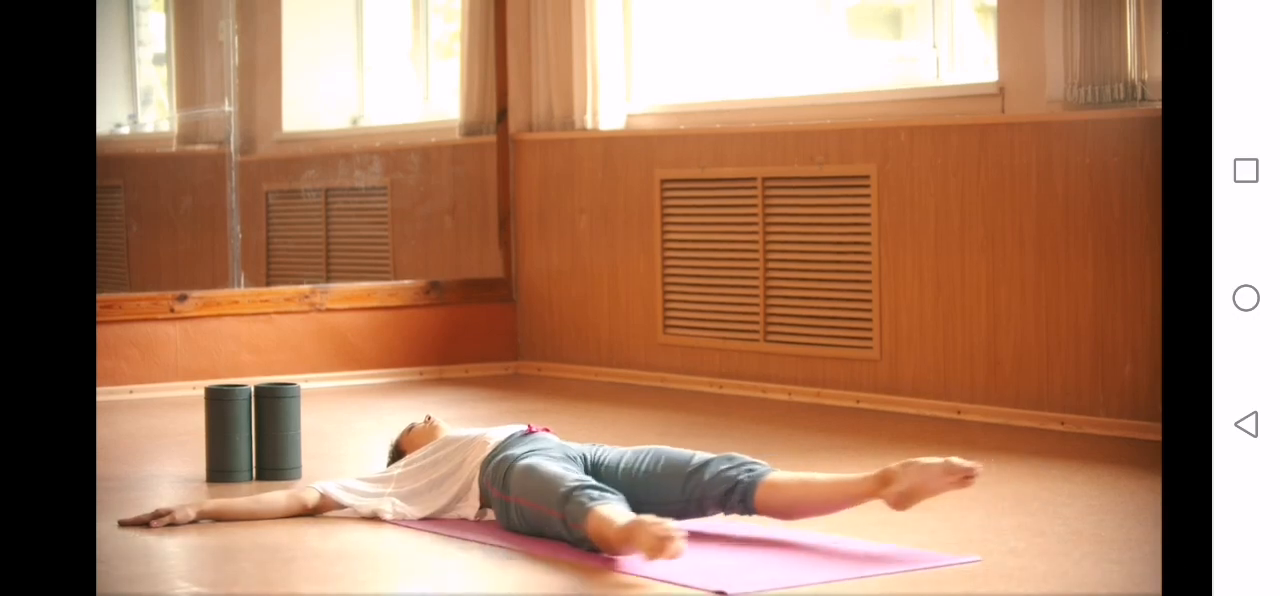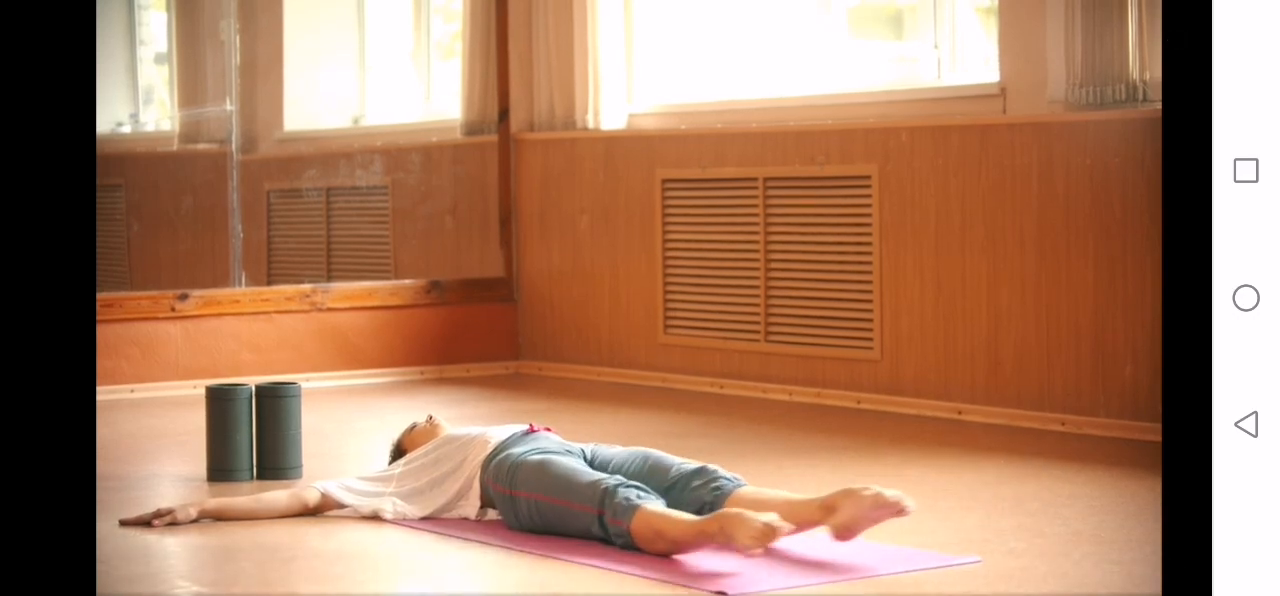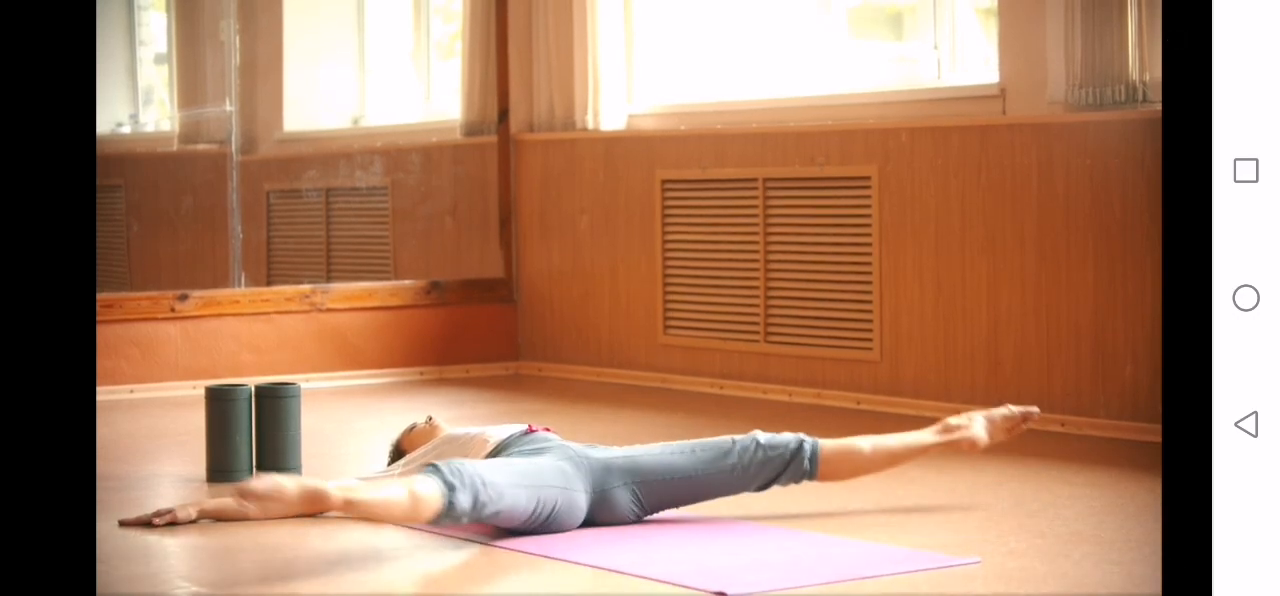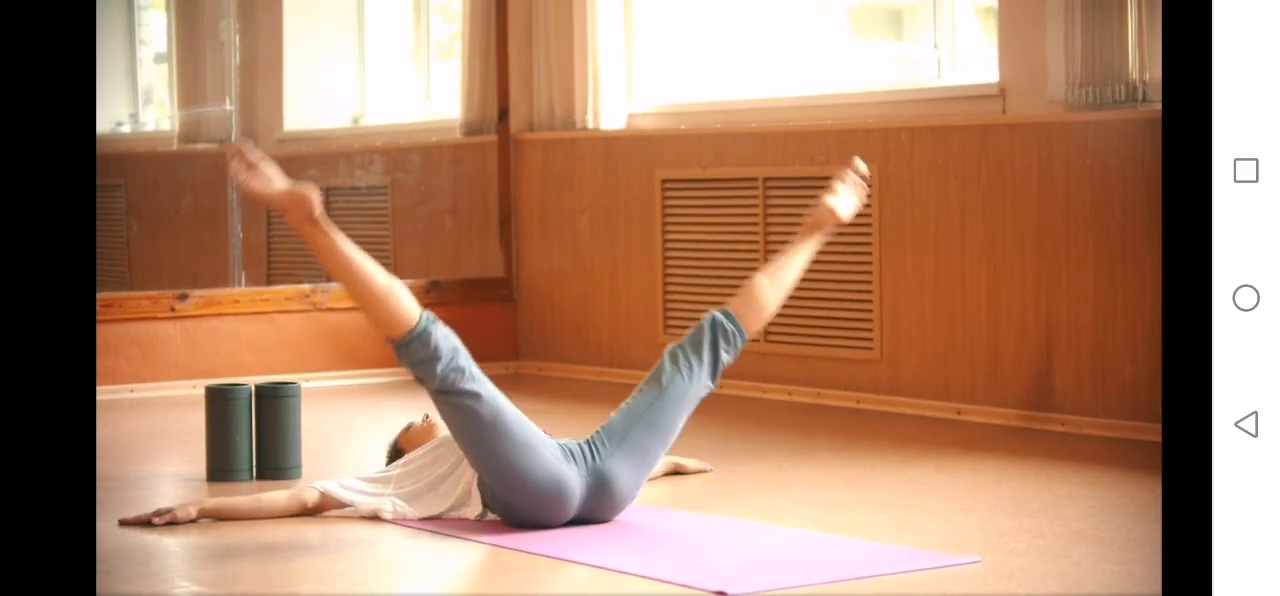
dt=1s
person 1, frame 1
left shoulder: (459, 446)
right shoulder: (397, 478)
right elbow: (300, 498)
right wrist: (199, 509)
left hip: (568, 453)
right hip: (515, 468)
left knee: (725, 477)
right knee: (591, 502)
left ankle: (885, 480)
person 1, frame 2
left shoulder: (457, 449)
right shoulder: (400, 477)
right elbow: (300, 498)
right wrist: (198, 508)
left hip: (564, 452)
right hip: (518, 468)
left knee: (701, 483)
right knee: (632, 509)
left ankle: (828, 507)
right ankle: (722, 533)
person 1, frame 3
left shoulder: (464, 446)
right shoulder: (404, 469)
right wrist: (201, 509)
left hip: (585, 469)
right hip: (540, 475)
left knee: (775, 453)
person 1, frame 4
left shoulder: (469, 452)
right shoulder: (403, 476)
right elbow: (298, 496)
left wrist: (659, 442)
right wrist: (199, 509)
left hip: (592, 479)
right hip: (541, 490)
left knee: (708, 341)
right knee: (443, 348)
